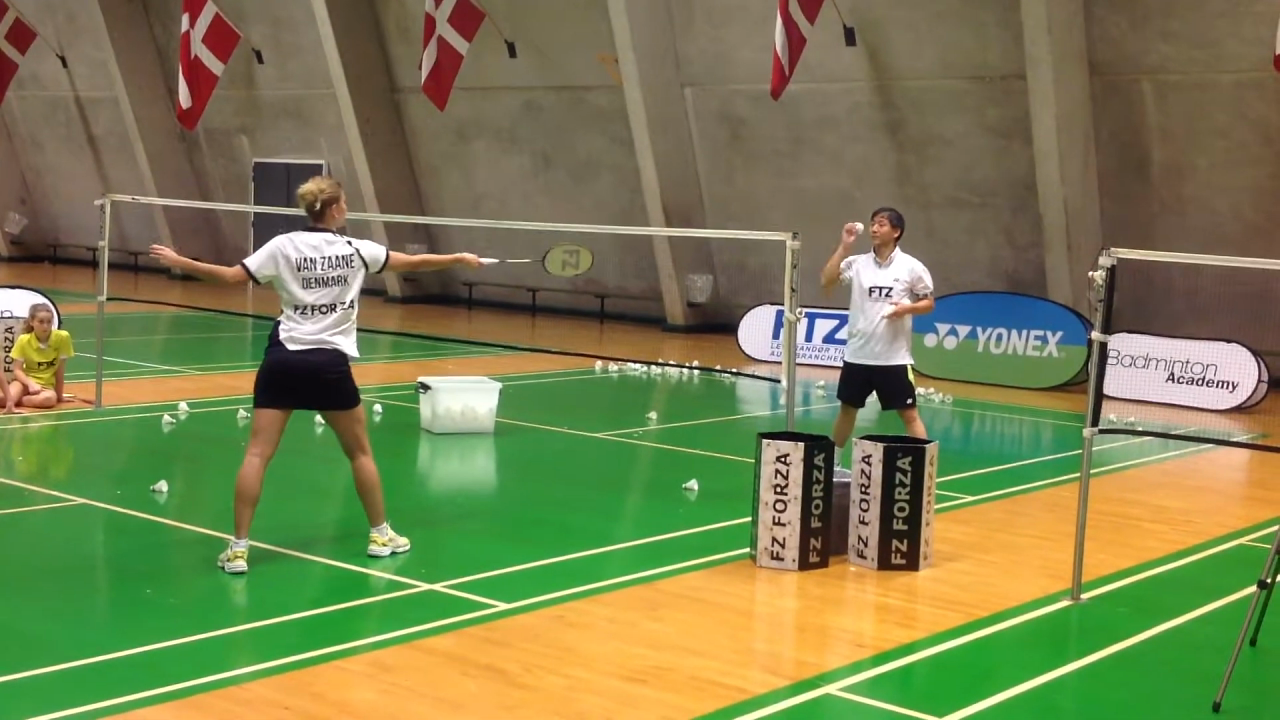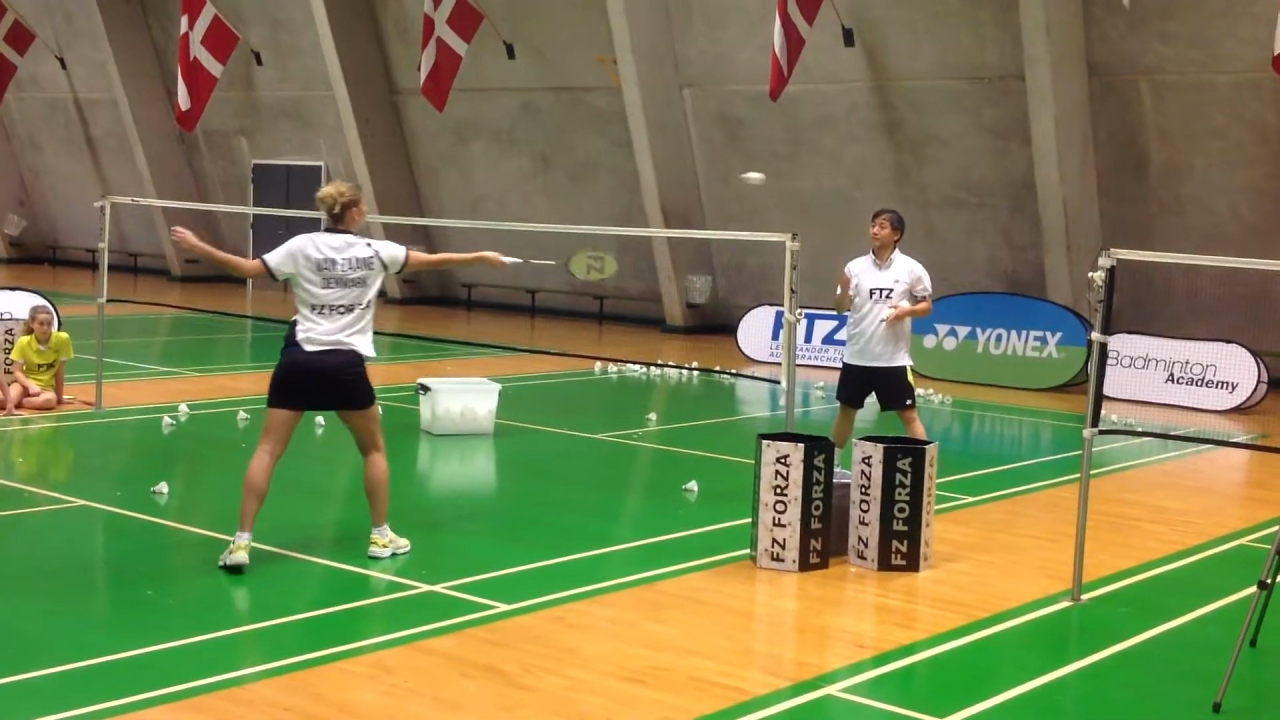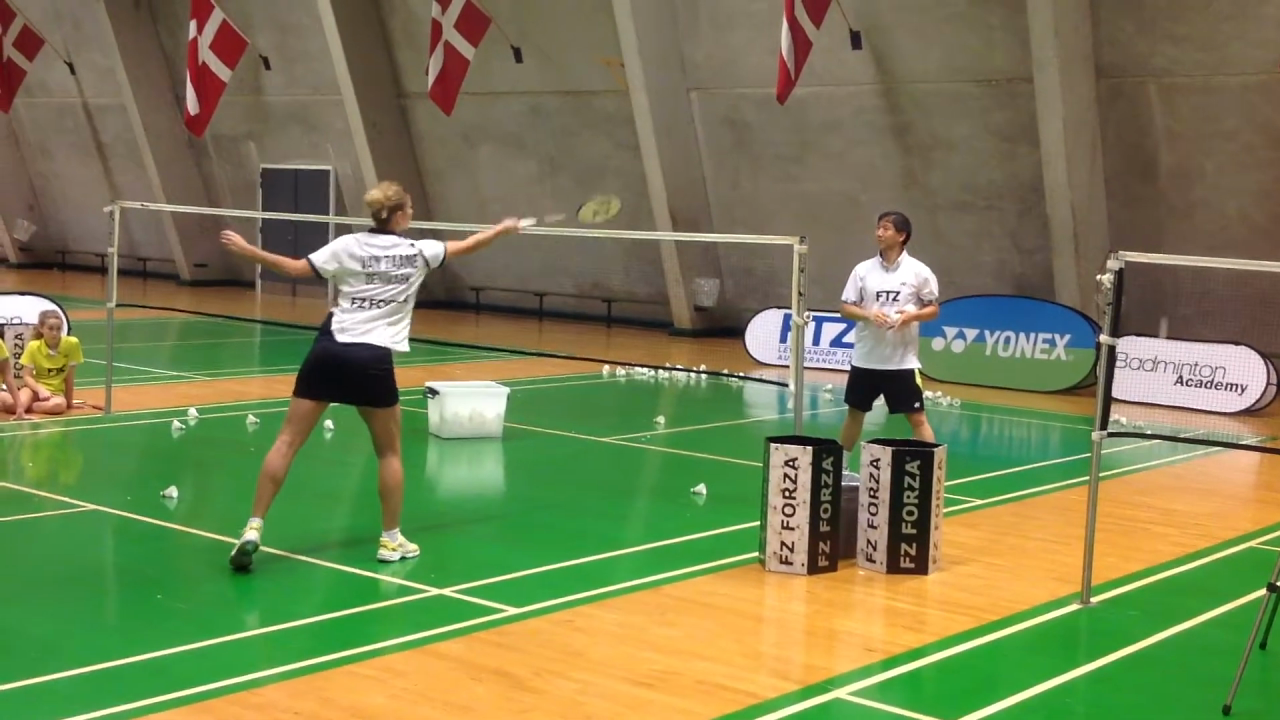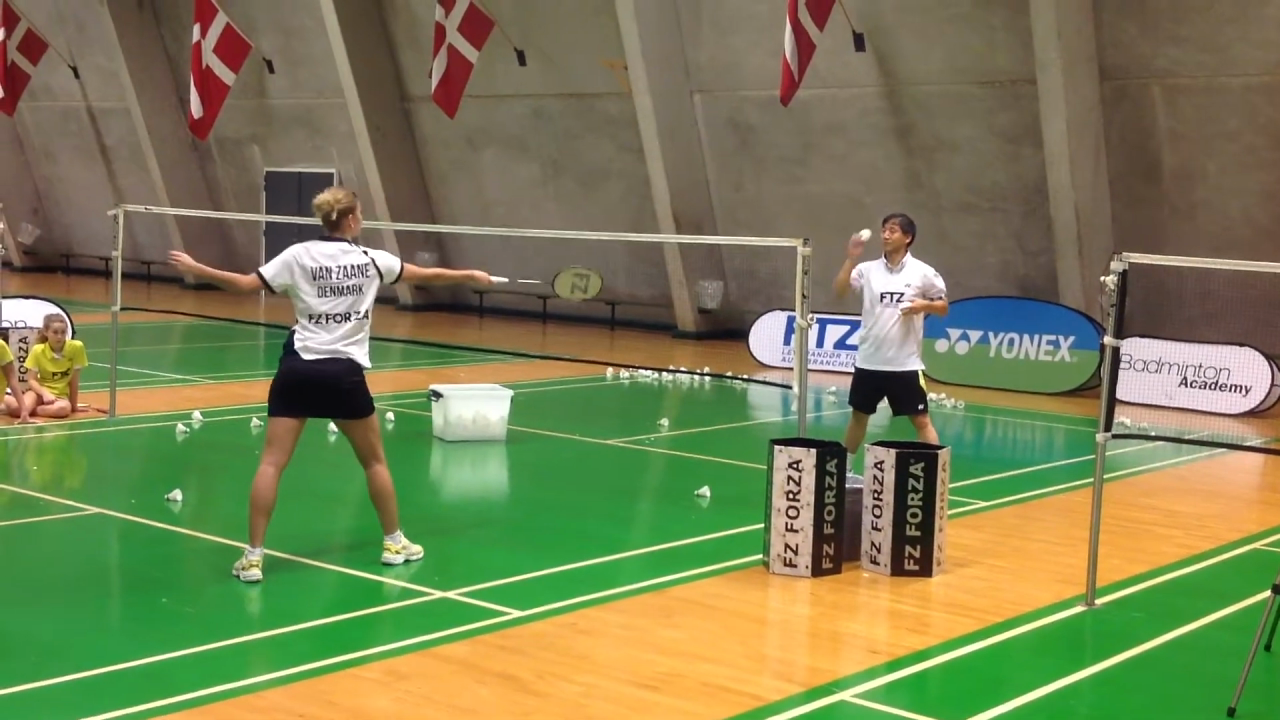
dt=0.5s
person 1, frame 1
left shoulder: (283, 246)
right shoulder: (356, 250)
left elbow: (231, 276)
right elbow: (414, 262)
left wrist: (179, 262)
right wrist: (459, 258)
left hip: (283, 361)
right hip: (329, 364)
left knee: (258, 453)
right knee: (360, 452)
left ankle: (238, 548)
right ankle: (380, 534)
person 1, frame 2
left shoulder: (302, 246)
right shoulder: (374, 252)
left elbow: (248, 269)
right elbow: (433, 260)
left wrist: (199, 246)
right wrist: (481, 257)
left hip: (299, 360)
right hip: (345, 364)
left knee: (267, 451)
right knee: (373, 450)
left ankle: (241, 543)
right ankle: (381, 536)
person 1, frame 3
left shoulder: (348, 245)
right shoulder: (418, 252)
left elbow: (296, 269)
right elbow: (466, 245)
left wrist: (247, 250)
right wrist: (503, 228)
left hip: (328, 352)
right hip: (373, 361)
left knee: (287, 441)
right knee: (389, 452)
left ankle: (253, 528)
right ankle: (391, 539)
person 1, frame 4
left shoulder: (298, 255)
right shoulder: (371, 260)
left elbow: (246, 285)
right elbow: (427, 275)
left wrist: (195, 268)
right wrist: (470, 275)
left hip: (298, 370)
right hip: (344, 373)
left knee: (272, 463)
right knee: (374, 460)
left ankle: (253, 556)
right ankle: (394, 543)
person 2, frame 1
left shoulder: (912, 267)
right shoulder: (856, 263)
left elbow: (929, 303)
right elbow: (826, 282)
left wrist: (908, 307)
right wrist: (844, 246)
left hip: (895, 357)
right hip: (858, 355)
left knee: (909, 414)
right knee: (847, 409)
person 2, frame 2
left shoulder: (912, 269)
right shoulder: (856, 266)
left elbow: (927, 305)
right elbow: (840, 307)
left wrist: (907, 310)
right wrist: (844, 291)
left hip: (894, 359)
right hip: (857, 356)
left knee: (909, 415)
right knee: (846, 410)
right ankle: (832, 465)
person 2, frame 3
left shoulder: (919, 272)
right shoulder: (862, 269)
left elbow: (933, 309)
right elbow: (846, 308)
left wrist: (911, 316)
right wrist: (869, 315)
left hip: (902, 362)
right hip: (865, 359)
left knee: (917, 418)
right knee: (855, 413)
right ankle: (840, 466)
person 2, frame 4
left shoulder: (923, 272)
right shoulder: (867, 269)
left elbow: (943, 306)
right elbow: (839, 292)
left wrist: (924, 305)
right wrist: (851, 257)
left hip: (905, 363)
right hip: (869, 361)
left knee: (921, 420)
right knee: (859, 415)
